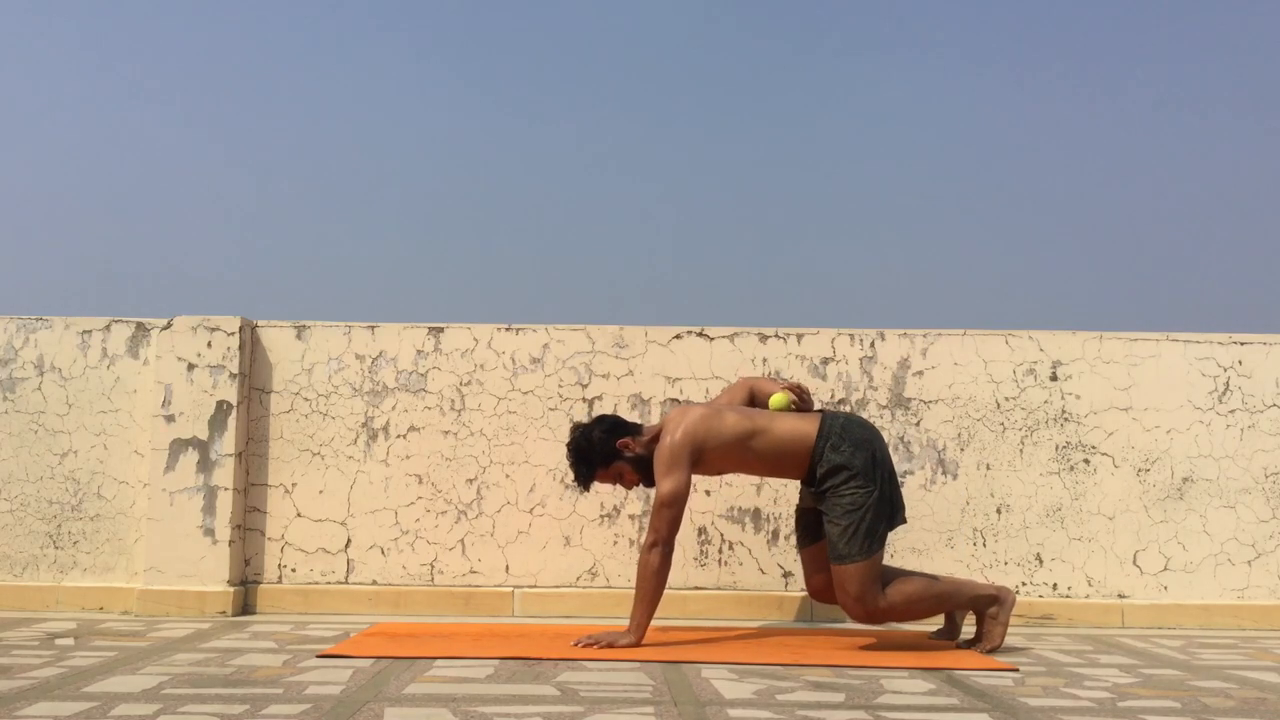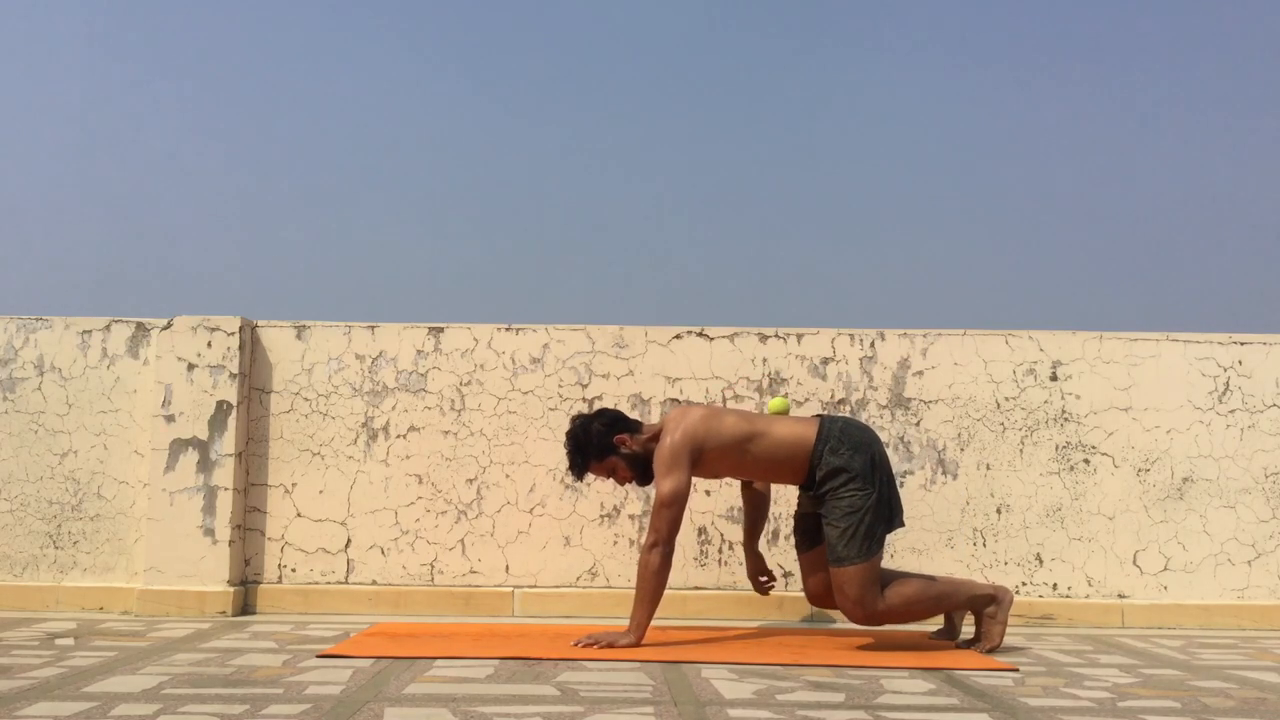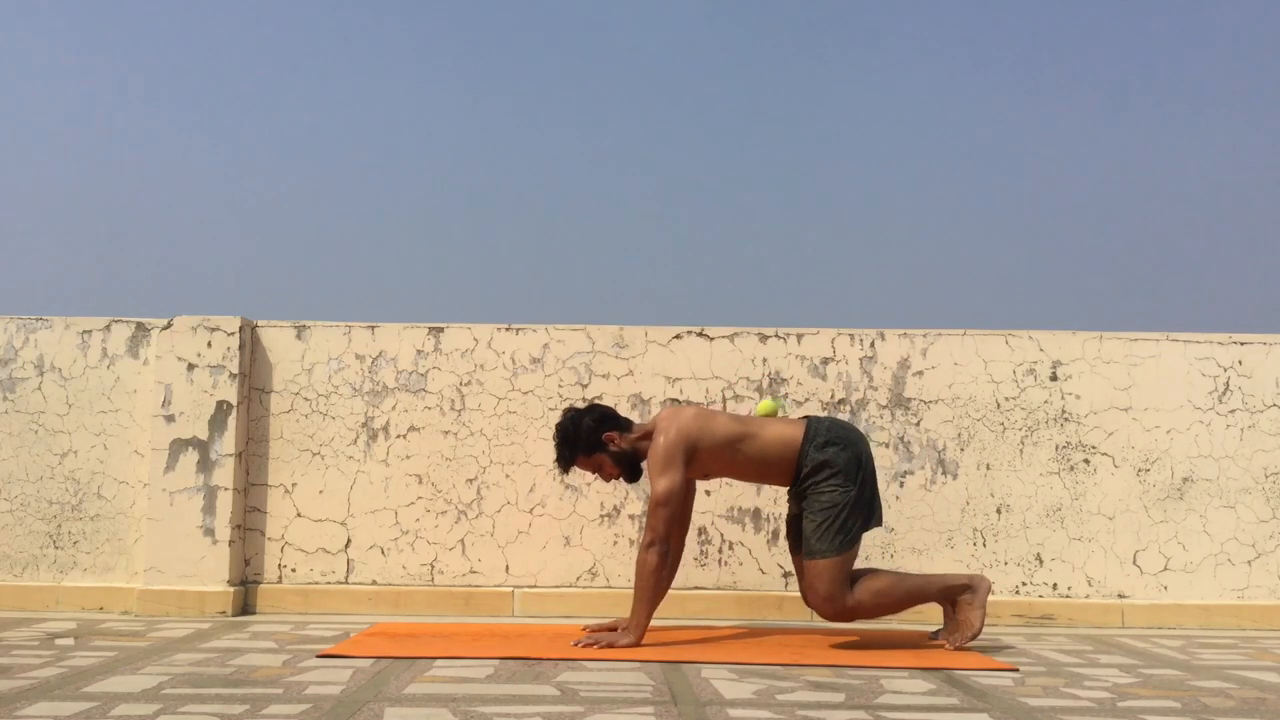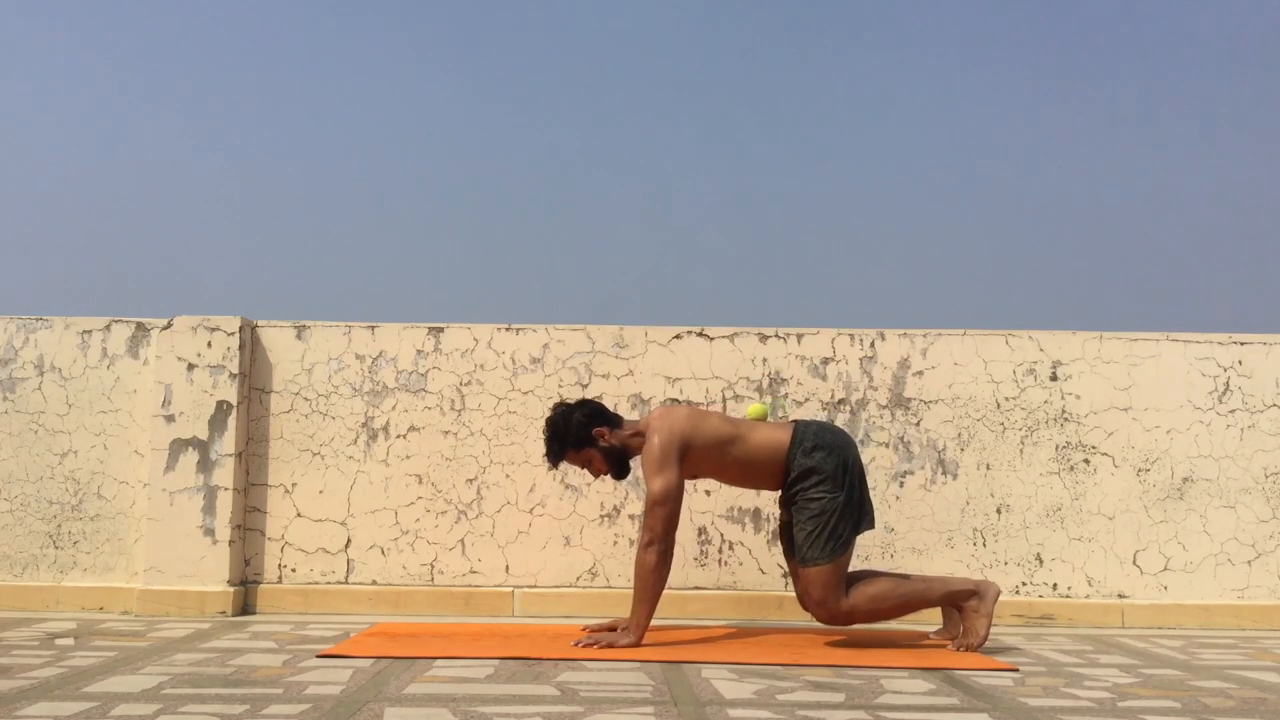
dt=0.5s
person 1, frame 1
left shoulder: (672, 442)
right shoulder: (689, 426)
left elbow: (657, 544)
right elbow: (749, 385)
left wrist: (634, 632)
right wrist: (793, 400)
left hip: (848, 454)
right hip: (828, 460)
left knee: (865, 605)
right knee: (825, 588)
left ankle: (987, 596)
right ankle: (952, 593)
person 1, frame 2
left shoulder: (672, 444)
right shoulder: (685, 433)
left elbow: (658, 545)
left wrist: (634, 633)
right wrist: (751, 550)
left hip: (846, 457)
right hip: (826, 465)
left knee: (863, 608)
right knee: (822, 592)
left ankle: (986, 596)
right ankle: (950, 596)
person 1, frame 3
left shoulder: (666, 441)
right shoulder: (673, 444)
left elbow: (654, 544)
right elbow: (673, 542)
left wrist: (634, 633)
right wrist: (637, 617)
left hip: (832, 454)
right hip: (816, 463)
left knee: (833, 602)
right knee: (819, 592)
left ankle: (962, 586)
right ankle: (943, 591)
person 1, frame 4
left shoulder: (658, 442)
right shoulder: (662, 436)
left elbow: (653, 544)
right elbow: (663, 540)
left wrist: (634, 633)
right wrist: (636, 617)
left hip: (819, 460)
right hip: (810, 465)
left knee: (831, 607)
right knee: (815, 596)
left ankle: (967, 591)
right ankle: (944, 593)
